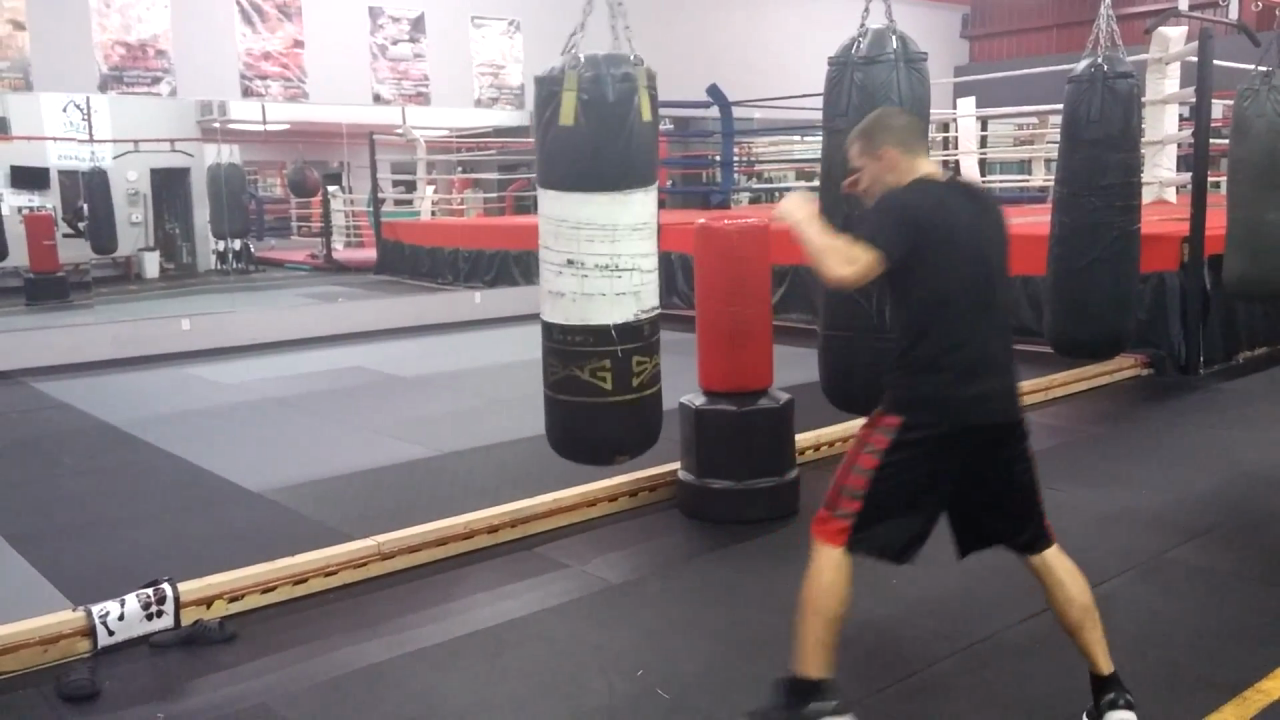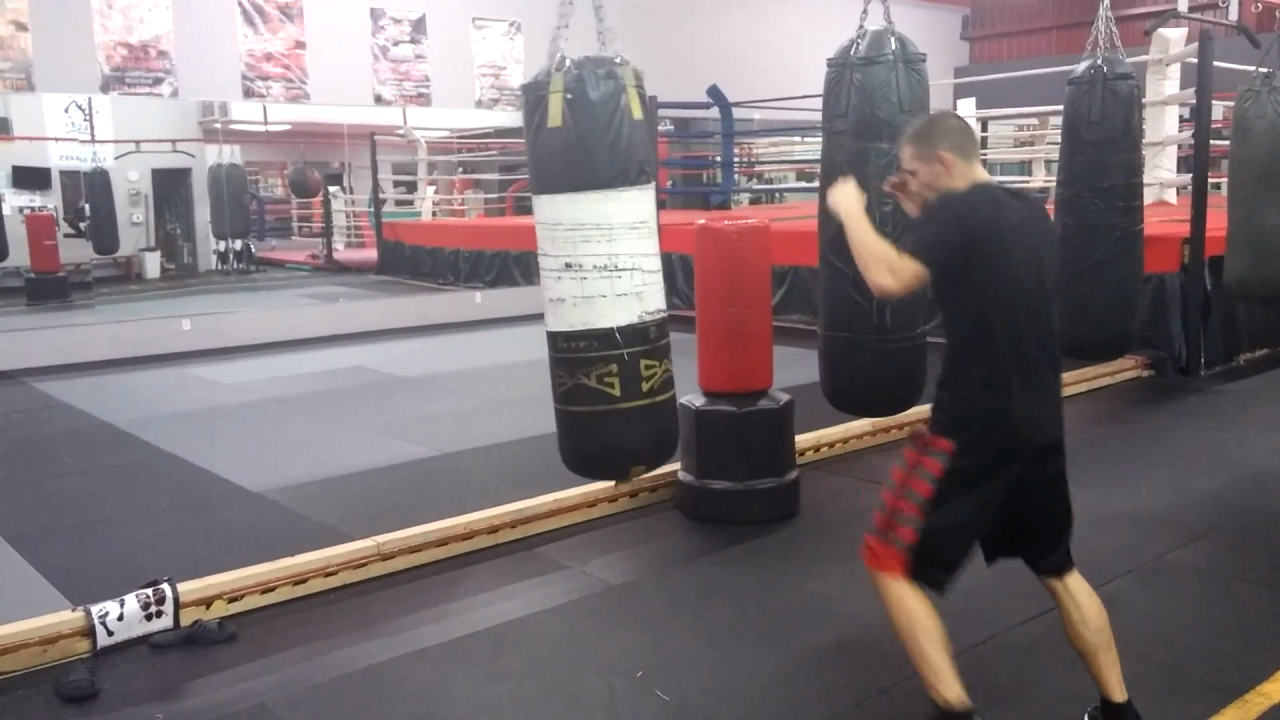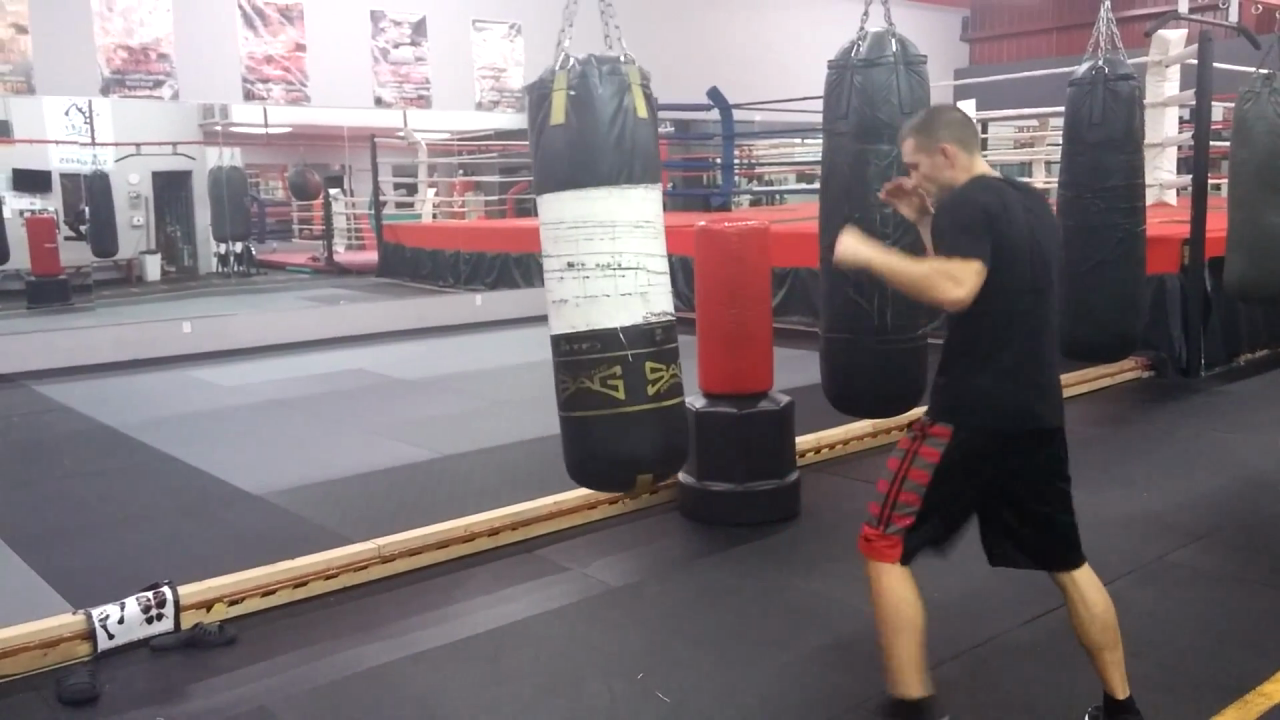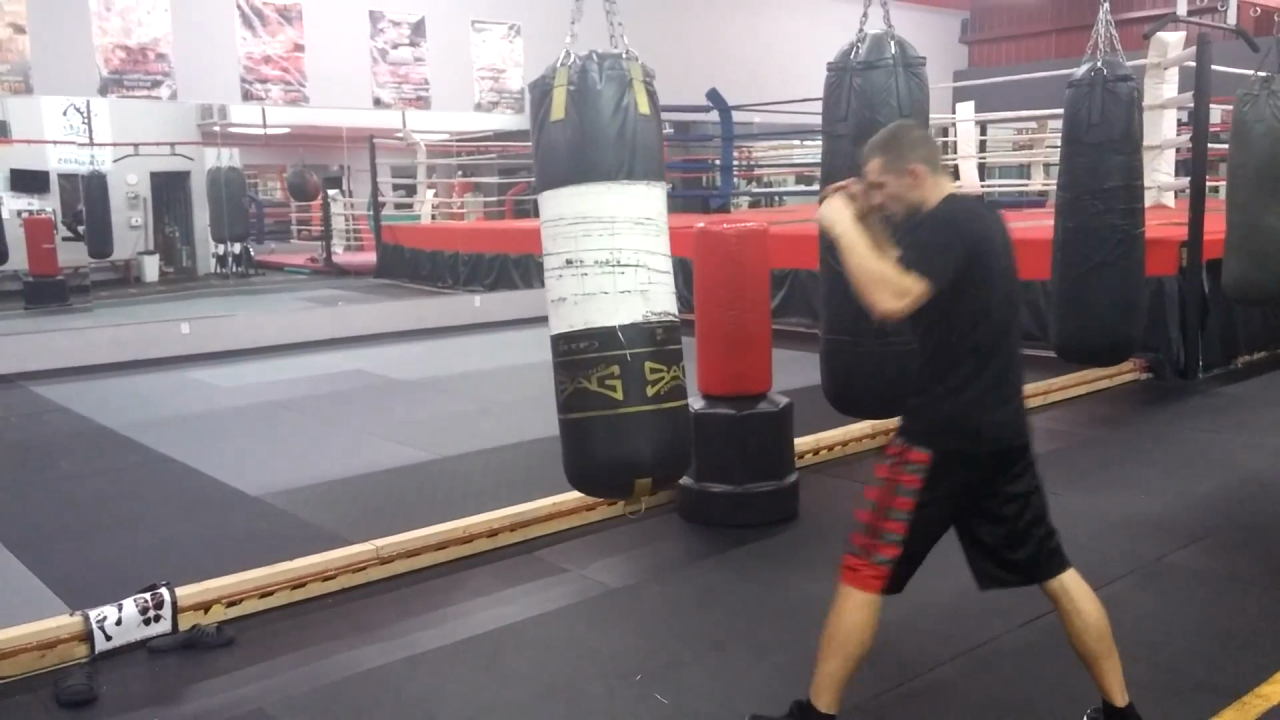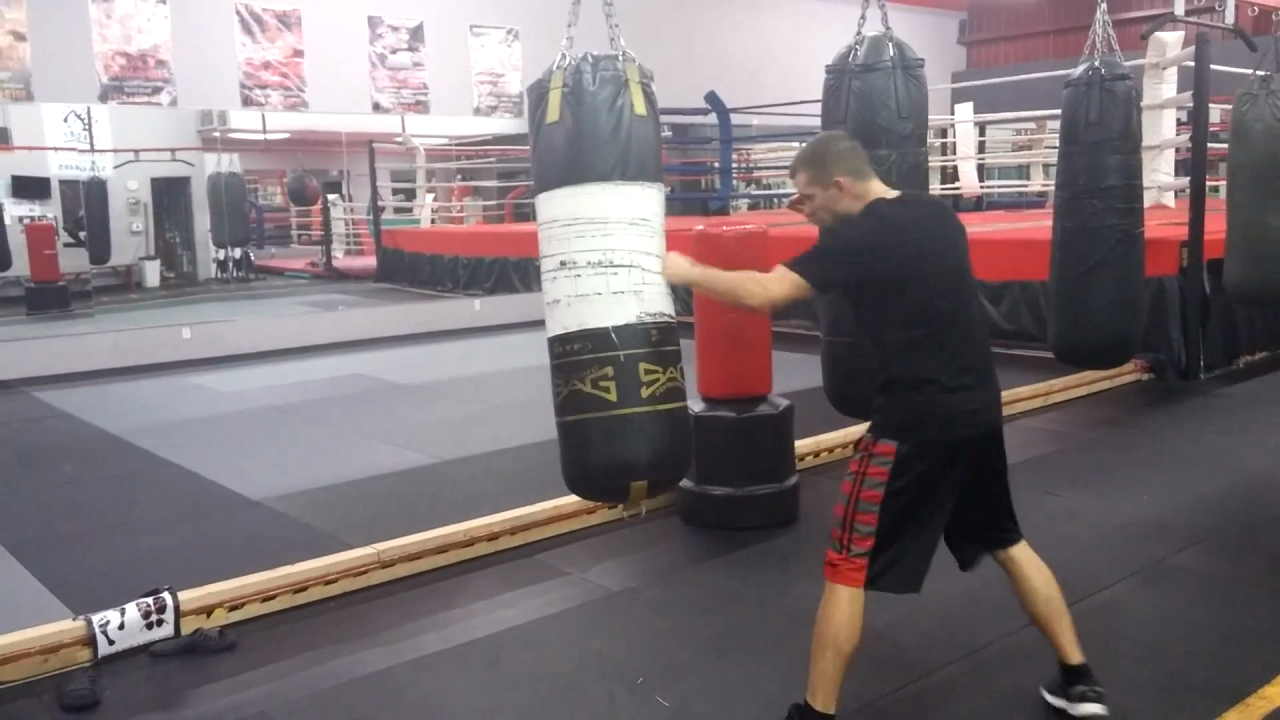
dt=0.2s
person 1, frame 1
left shoulder: (904, 205)
right shoulder: (983, 206)
left elbow: (846, 268)
left wrist: (801, 216)
left hip: (924, 409)
right hip: (996, 408)
left knee: (832, 536)
right knee: (1037, 546)
person 1, frame 2
left shoulder: (959, 211)
right shoulder: (1031, 213)
left elbow: (889, 280)
left wrist: (849, 208)
right wrist: (923, 215)
left hip: (972, 428)
right hip: (1040, 427)
left knee: (891, 564)
right knee: (1056, 570)
person 1, frame 3
left shoulder: (969, 203)
right shoulder: (1032, 205)
left elbow: (955, 289)
left wrist: (866, 254)
right wrist: (925, 218)
left hip: (971, 416)
right hip: (1038, 415)
left knee: (885, 548)
right knee: (1068, 565)
person 1, frame 4
left shoulder: (945, 223)
right shoulder: (978, 219)
left elbow: (892, 301)
right elbow: (913, 280)
left wrist: (843, 228)
right wrist: (867, 220)
left hip: (942, 436)
right hip: (1002, 431)
left knee: (865, 576)
right knee: (1053, 571)
person 1, frame 5
left shoulder: (859, 237)
right shoulder: (934, 215)
left elbow: (764, 294)
left wrist: (689, 272)
right wrist: (828, 227)
left hip: (910, 428)
right hip: (977, 416)
left knee: (848, 570)
right knee: (1006, 544)
